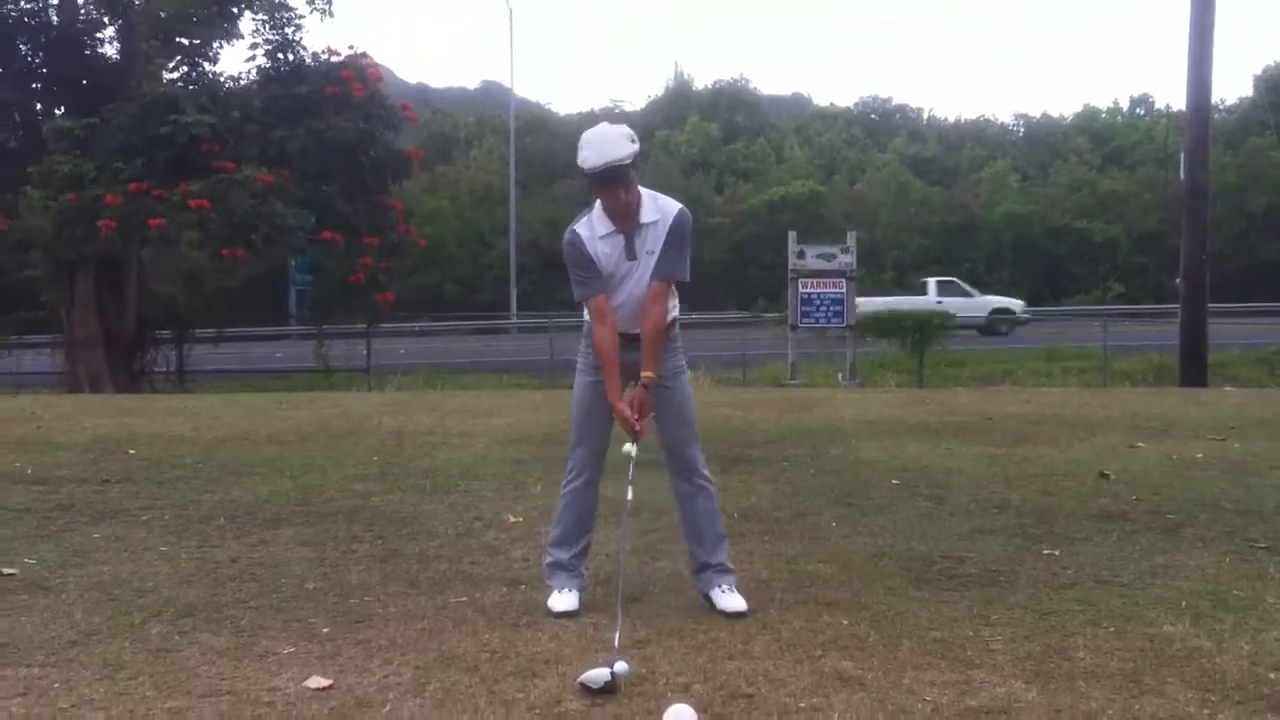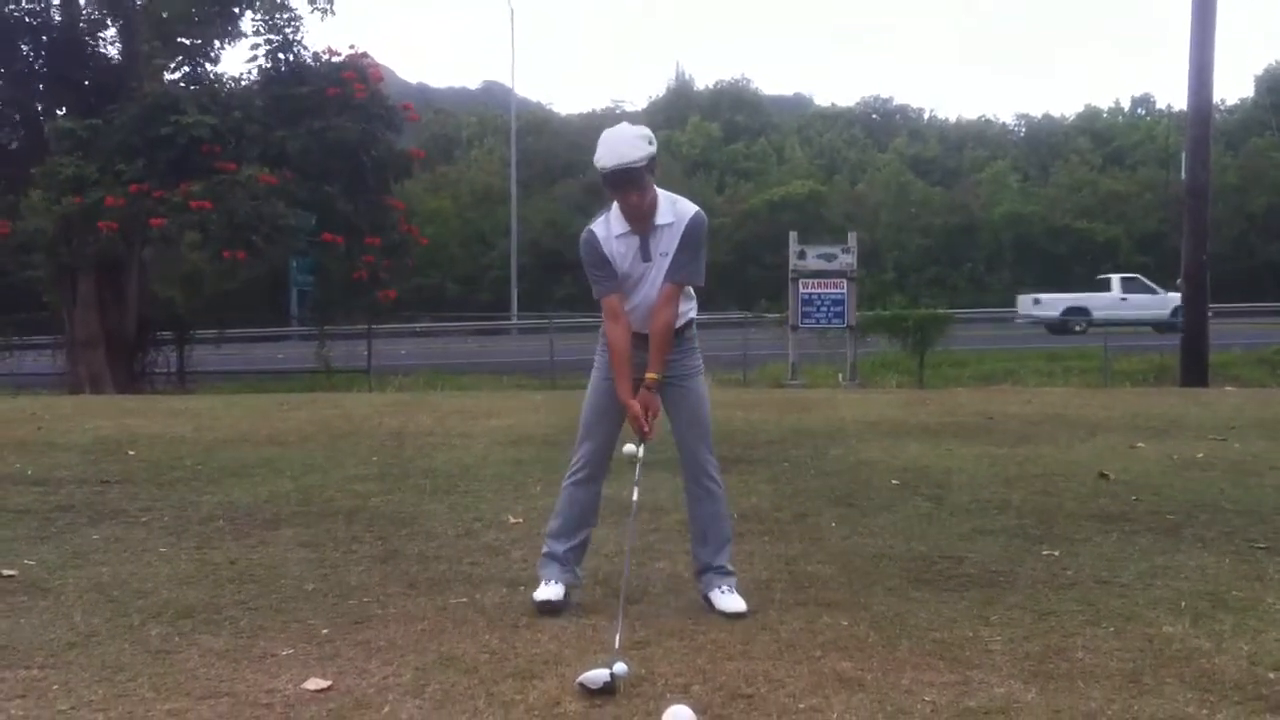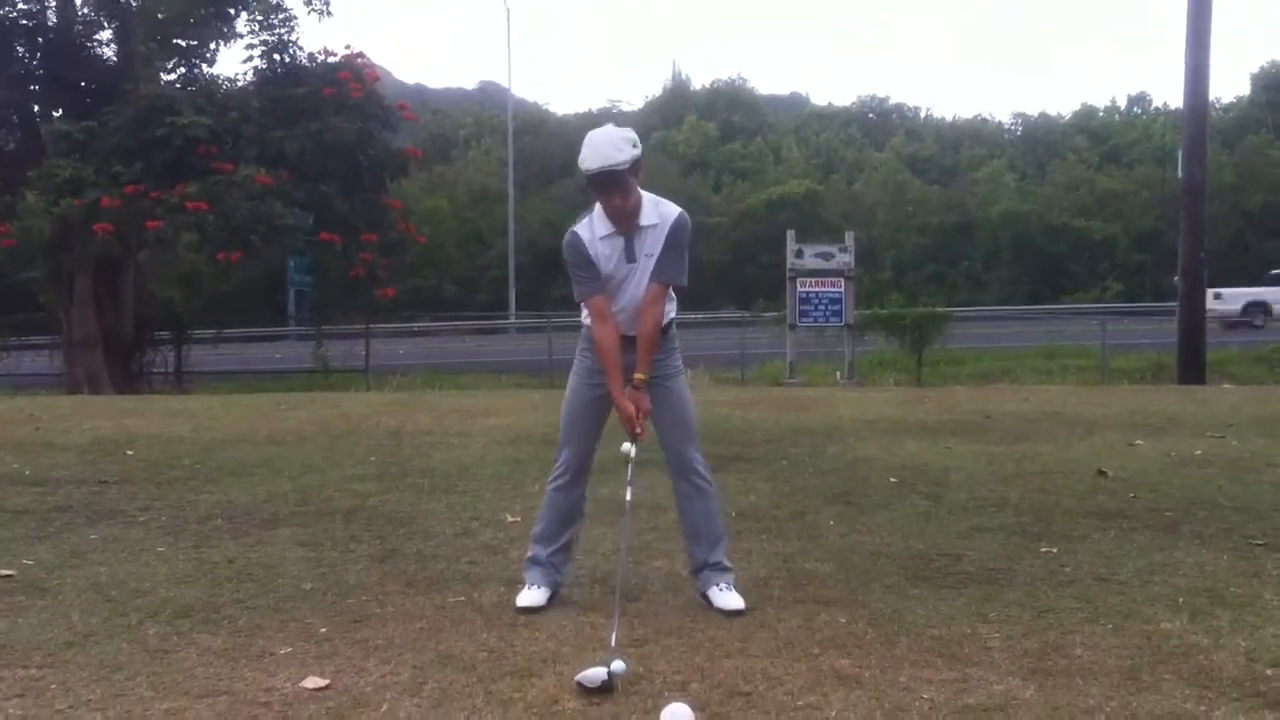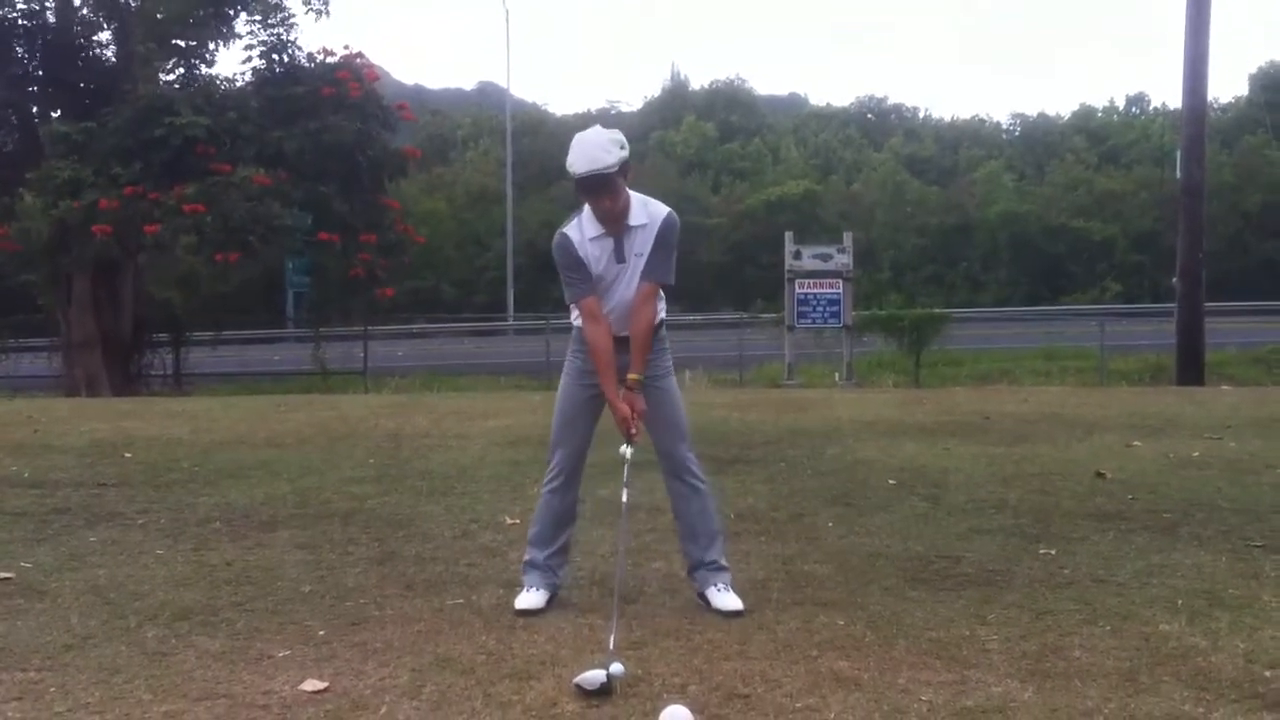
dt=0.2s
person 1, frame 1
left shoulder: (673, 217)
right shoulder: (579, 237)
left elbow: (656, 303)
right elbow: (601, 319)
left wrist: (647, 382)
right wrist: (615, 398)
left hip: (661, 344)
right hip: (602, 347)
left knee: (689, 461)
right knee: (584, 462)
left ankle: (715, 574)
right ankle: (564, 575)
person 1, frame 2
left shoulder: (690, 220)
right shoulder: (596, 237)
left elbow: (666, 305)
right elbow: (615, 318)
left wrist: (652, 383)
right wrist: (626, 396)
left hip: (676, 346)
right hip: (618, 346)
left knee: (701, 462)
right knee: (588, 459)
left ankle: (717, 577)
right ankle: (557, 569)
person 1, frame 3
left shoulder: (673, 222)
right shoulder: (579, 238)
left elbow: (653, 305)
right elbow: (602, 318)
left wrist: (641, 384)
right wrist: (619, 395)
left hip: (659, 347)
right hip: (599, 348)
left knee: (688, 460)
right knee: (570, 462)
left ankle: (713, 573)
right ankle: (542, 572)
person 1, frame 4
left shoulder: (662, 221)
right shoulder: (568, 240)
left elbow: (643, 305)
right elbow: (593, 320)
left wrist: (635, 384)
right wrist: (613, 396)
left hip: (648, 347)
right hip: (589, 351)
left knee: (681, 460)
right knee: (563, 464)
left ankle: (710, 575)
right ankle: (540, 574)
